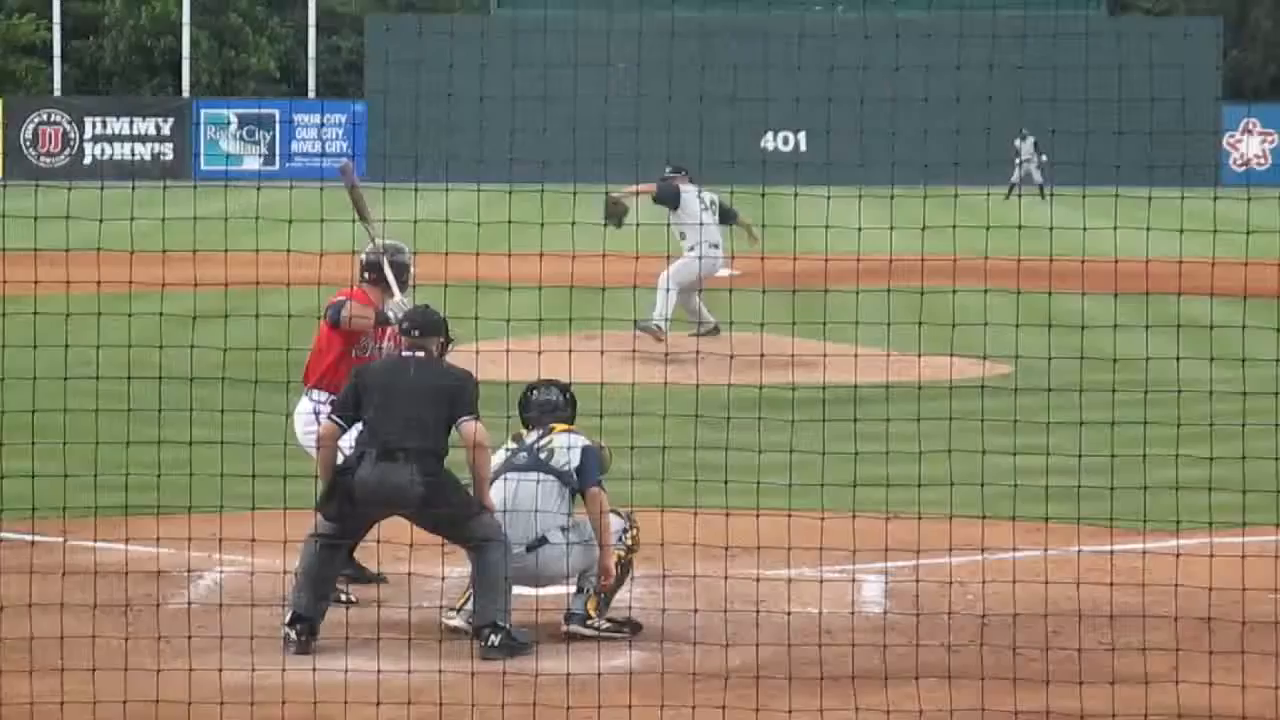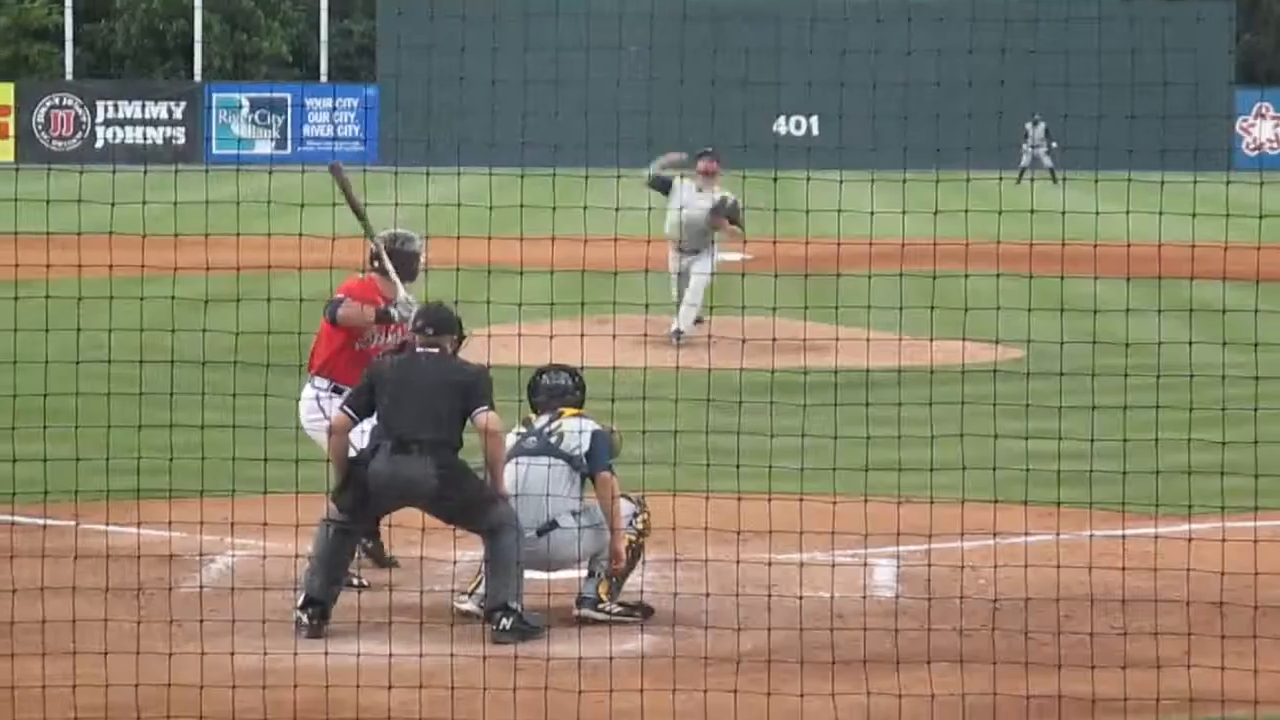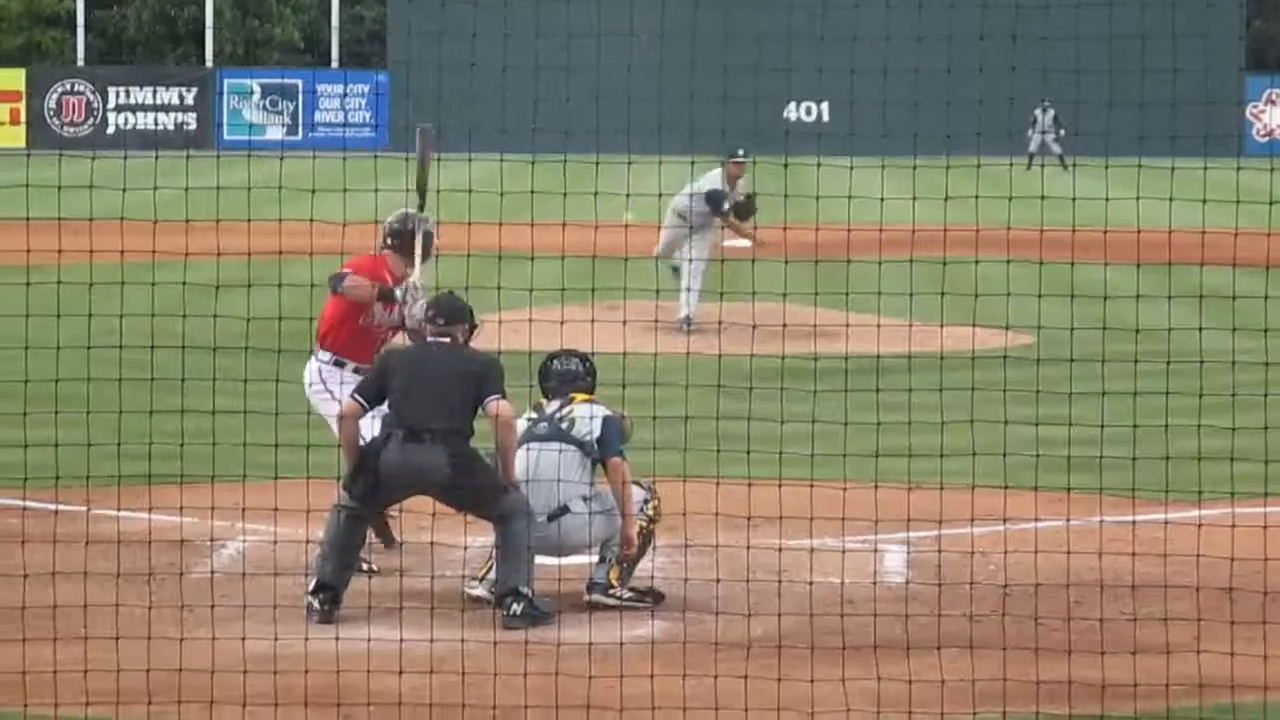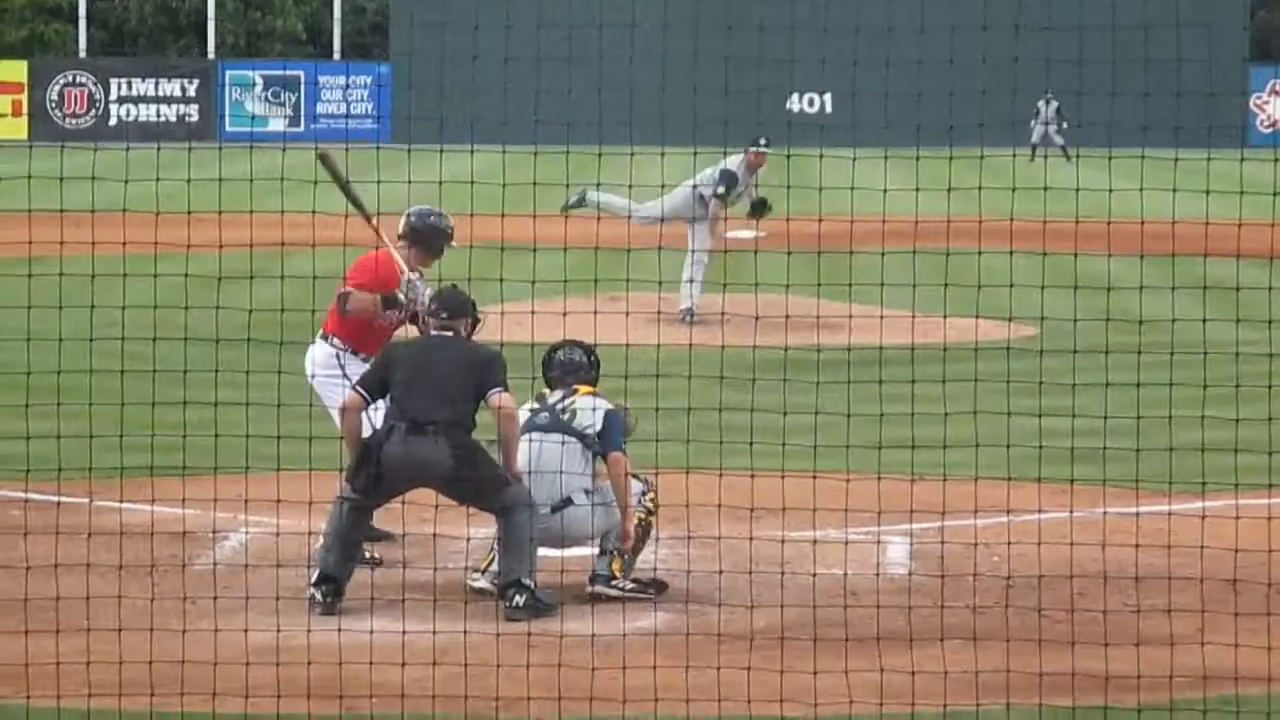
dt=0.2s
person 1, frame 1
left shoulder: (388, 319)
right shoulder: (351, 299)
right elbow: (337, 316)
right wrist: (388, 317)
right hip: (321, 414)
left ankle: (345, 562)
person 1, frame 2
left shoulder: (398, 306)
right shoulder: (360, 289)
right elbow: (334, 313)
left wrist: (410, 328)
right wrist: (389, 317)
right hip: (326, 401)
left ankle: (369, 537)
person 1, frame 3
left shoulder: (404, 285)
right shoulder: (370, 266)
right elbow: (340, 286)
right wrist: (391, 293)
left hip: (361, 375)
right hip: (330, 374)
person 1, frame 4
left shoulder: (407, 276)
right shoulder: (379, 265)
right elbow: (347, 305)
left wrist: (421, 304)
right wrist: (398, 301)
left hip: (354, 362)
right hip: (335, 361)
person 2, frame 1
left shoulder: (368, 373)
right shoulder: (456, 378)
left elbow: (326, 436)
right elbow: (475, 439)
left wrist: (332, 491)
right wrist: (482, 495)
left hip: (367, 475)
right hip: (423, 479)
left knee: (326, 538)
right knee: (488, 537)
left ankle: (300, 627)
right ankle: (493, 631)
person 2, frame 2
left shoulder: (382, 368)
right shoulder: (471, 373)
left elbow: (337, 426)
right elbow: (490, 428)
left wrist: (343, 484)
right wrist: (497, 485)
left hip: (380, 468)
right hip: (437, 471)
left knee: (338, 522)
right knee: (503, 523)
left ankle: (311, 611)
right ankle: (505, 615)
person 2, frame 3
left shoulder: (393, 358)
right shoulder: (483, 363)
left elbow: (347, 414)
right elbow: (503, 417)
left wrist: (356, 471)
right wrist: (508, 474)
left hip: (391, 457)
right hip: (449, 461)
left knee: (350, 507)
right knee: (514, 510)
left ankle: (323, 597)
right ankle: (515, 600)
person 2, frame 4
left shoulder: (397, 351)
right shoulder: (485, 356)
left elbow: (350, 406)
right elbow: (506, 410)
left wrist: (359, 463)
right wrist: (511, 466)
left hip: (394, 449)
right hip: (451, 453)
left knee: (353, 499)
right knee: (517, 502)
left ankle: (326, 589)
right ankle: (519, 592)
person 3, frame 1
left shoulder: (510, 447)
right shoulder: (579, 444)
right elbow: (595, 495)
right wrist: (607, 554)
right hip: (543, 557)
right knee: (622, 526)
left ankle: (469, 608)
right ankle: (586, 615)
person 3, frame 2
left shoulder: (519, 431)
right shoulder: (589, 429)
right elbow: (604, 480)
right wrist: (617, 538)
right hip: (554, 542)
right knee: (632, 510)
left ankle: (481, 592)
right ankle: (597, 599)
person 3, frame 3
left shoulder: (529, 417)
right shoulder: (600, 415)
right elbow: (616, 466)
right wrist: (628, 524)
right hip: (565, 527)
right knee: (643, 497)
left ankle: (492, 578)
right ankle: (608, 585)
person 3, frame 4
left shoulder: (530, 407)
right shoulder: (602, 408)
right elbow: (616, 460)
right wrist: (624, 521)
right hip: (560, 517)
right knee: (641, 489)
left ankle: (493, 569)
right ankle: (611, 575)
person 4, frame 1
left shoulder: (679, 192)
right shoulder: (711, 198)
left elbow: (654, 188)
right elbow: (735, 217)
left wrist: (622, 192)
right wrist: (750, 231)
left hip: (702, 255)
right hip: (713, 255)
left knee: (670, 280)
right knee: (684, 290)
left ankle: (658, 326)
right ankle: (708, 323)
person 4, frame 2
left shoulder: (725, 198)
right shoulder: (679, 184)
left elbow: (736, 230)
right elbow: (651, 178)
right wrist: (668, 160)
left hip: (704, 253)
right hip: (678, 251)
left knee: (697, 287)
right knee: (681, 290)
left ankle: (680, 328)
right ankle: (694, 315)
person 4, frame 3
left shoulder: (735, 180)
right shoulder: (714, 188)
right elbow: (728, 221)
left wrist: (742, 201)
right wrist: (749, 235)
left hip: (705, 224)
right hip: (682, 217)
left knee: (695, 268)
right knee: (663, 253)
left ankle: (686, 315)
right ankle: (677, 262)
person 4, frame 4
left shoulder: (753, 166)
right shoulder: (732, 170)
left elbow: (746, 184)
right elbow: (718, 203)
left wrist: (756, 201)
right wrist: (713, 228)
left hip: (708, 211)
right hip: (689, 199)
left knee: (699, 258)
right knee: (639, 212)
left ankle: (687, 306)
right ankle: (589, 198)
